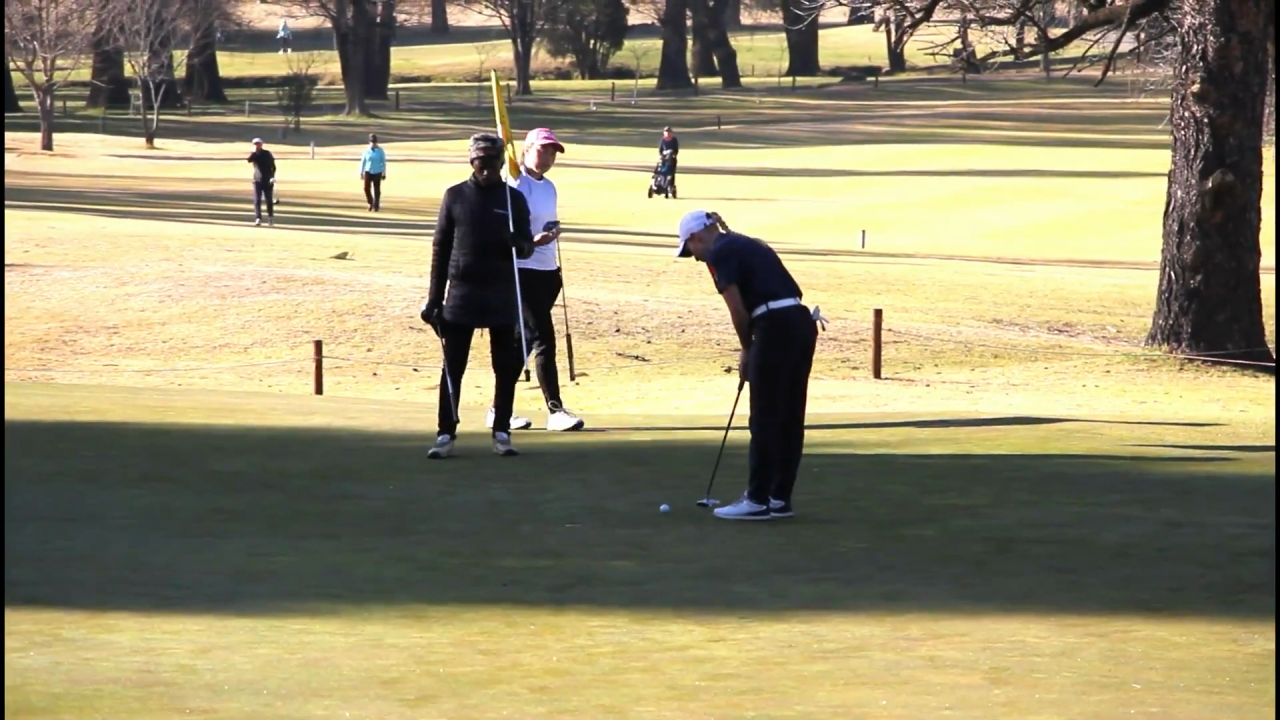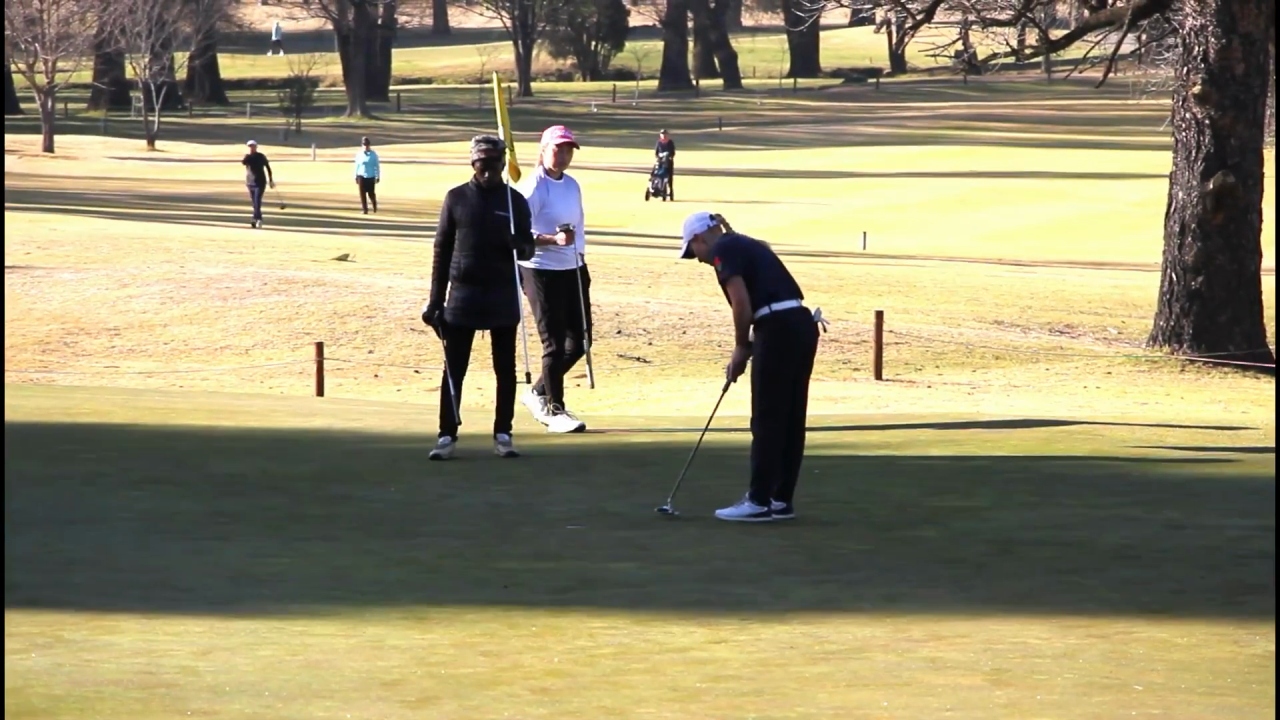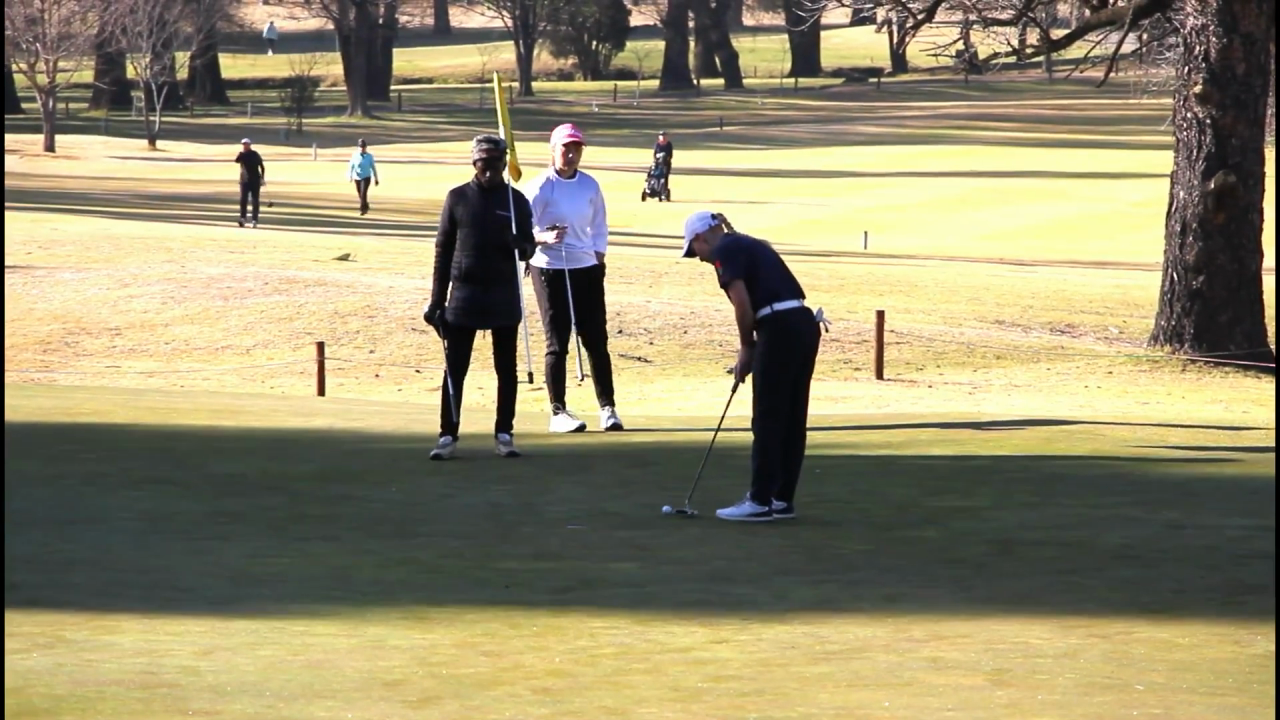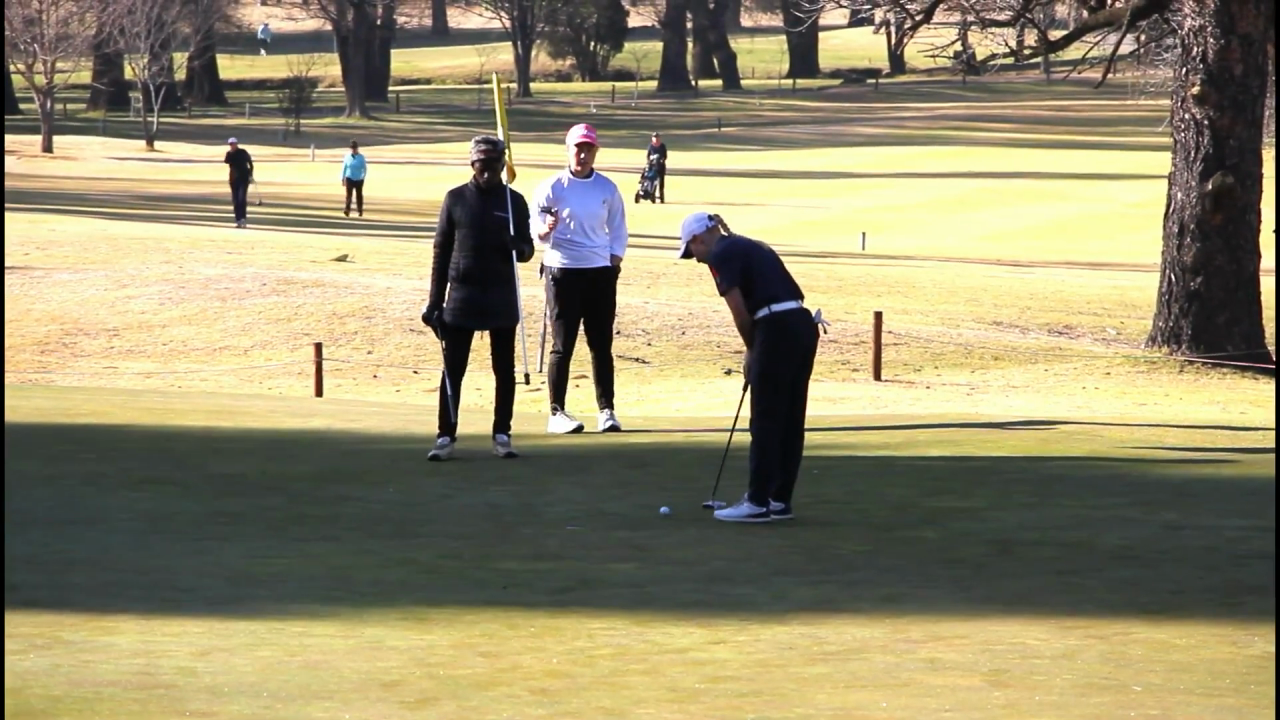
dt=0.4s
person 1, frame 1
left shoulder: (514, 198)
right shoulder: (454, 196)
left elbow: (527, 246)
right elbow: (440, 248)
left wrist: (517, 245)
right wrist: (434, 298)
left hip: (502, 295)
right hip: (461, 293)
left knee: (505, 367)
right knee: (452, 368)
left ankle: (501, 432)
right ankle: (446, 434)
person 1, frame 2
left shoulder: (515, 201)
right shoulder: (456, 198)
left elbow: (528, 248)
right elbow: (442, 250)
left wrist: (519, 246)
right wrist: (435, 300)
left hip: (503, 296)
right hip: (463, 295)
left knee: (505, 369)
right knee: (453, 369)
left ankle: (503, 434)
right ankle: (447, 436)
person 1, frame 3
left shoulder: (516, 200)
right shoulder: (457, 198)
left elbow: (529, 247)
right elbow: (443, 250)
left wrist: (520, 246)
right wrist: (437, 300)
left hip: (504, 296)
right hip: (464, 295)
left knee: (506, 369)
right knee: (454, 369)
left ankle: (504, 434)
right ankle: (448, 435)
person 1, frame 4
left shoulder: (514, 201)
right shoulder: (455, 199)
left elbow: (527, 249)
right elbow: (441, 251)
left wrist: (518, 247)
right wrist: (434, 301)
left hip: (502, 297)
right hip: (461, 296)
left knee: (504, 370)
right knee: (452, 370)
left ankle: (502, 435)
right ankle: (446, 436)
person 2, frame 1
left shoulder: (718, 253)
right shoulder: (746, 245)
left elbow: (738, 310)
left wrist: (746, 350)
right wrist: (753, 347)
left hip: (777, 329)
right hip: (801, 323)
left knee: (765, 419)
right knee: (790, 418)
left ankle: (758, 500)
right ankle: (780, 498)
person 2, frame 2
left shoulder: (723, 249)
right shoulder: (747, 245)
left elbow: (742, 305)
left wrist: (741, 347)
right wrist: (749, 347)
left hip: (779, 331)
right hip: (802, 325)
left knee: (767, 420)
right knee: (792, 419)
left ankle: (759, 502)
right ankle: (782, 499)
person 2, frame 3
left shoulder: (724, 250)
right shoulder: (750, 245)
left elbow: (744, 307)
left wrist: (746, 348)
right wrist: (752, 347)
left hip: (780, 331)
right hip: (804, 325)
left knee: (768, 419)
right knee: (793, 419)
left ankle: (760, 501)
right ankle: (782, 499)
person 2, frame 4
left shoulder: (720, 255)
right shoulder: (749, 247)
left elbow: (740, 312)
left wrist: (751, 350)
right wrist: (756, 348)
left hip: (778, 331)
right hip: (803, 326)
left knee: (765, 421)
right knee: (791, 420)
left ankle: (758, 502)
right ankle: (780, 500)
person 3, frame 1
left shoulder: (549, 188)
right shoulder: (515, 186)
left wrist: (556, 265)
right wrist: (532, 242)
left hip: (547, 272)
right hip: (521, 272)
left knee: (522, 343)
right knee: (543, 340)
left ankle: (499, 409)
right ankle: (555, 410)
person 3, frame 2
left shoulder: (572, 185)
right shoulder: (533, 187)
left wrist: (579, 256)
right wrist: (554, 240)
left hip: (573, 270)
right hip: (541, 271)
left knee: (579, 340)
right knee: (554, 344)
left ankle: (540, 392)
right ankle: (556, 410)
person 3, frame 3
left shoulder: (590, 185)
right shoulder: (540, 187)
left elbow: (599, 225)
left wrist: (599, 257)
right wrist: (546, 238)
left hip: (587, 270)
right hip: (551, 271)
left knee: (597, 340)
right knee: (557, 344)
left ankle: (607, 408)
right ankle: (558, 412)
person 3, frame 4
left shoulder: (607, 187)
right shoulder: (553, 186)
left elbow: (619, 230)
right elbow: (536, 229)
left wrist: (614, 262)
right wrist: (546, 229)
left hip: (601, 272)
right hip: (562, 271)
left knee: (601, 344)
right knee: (562, 344)
left ankle: (606, 410)
right ankle: (556, 412)
